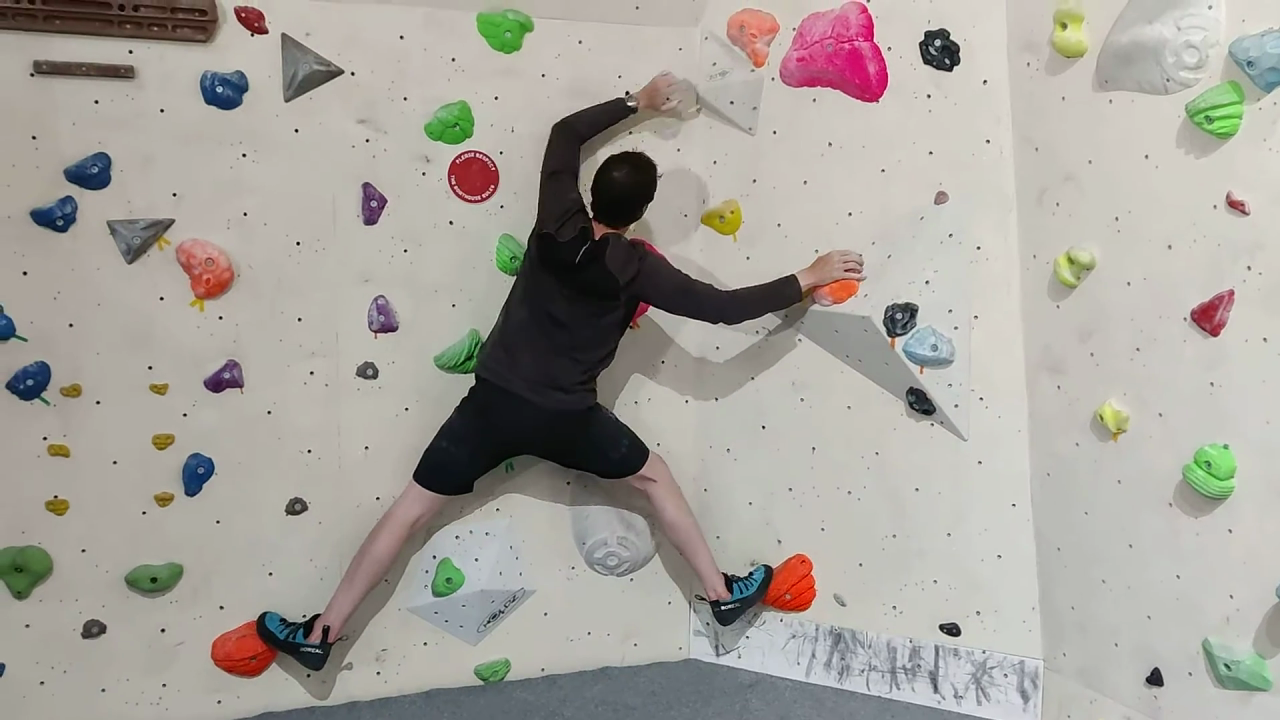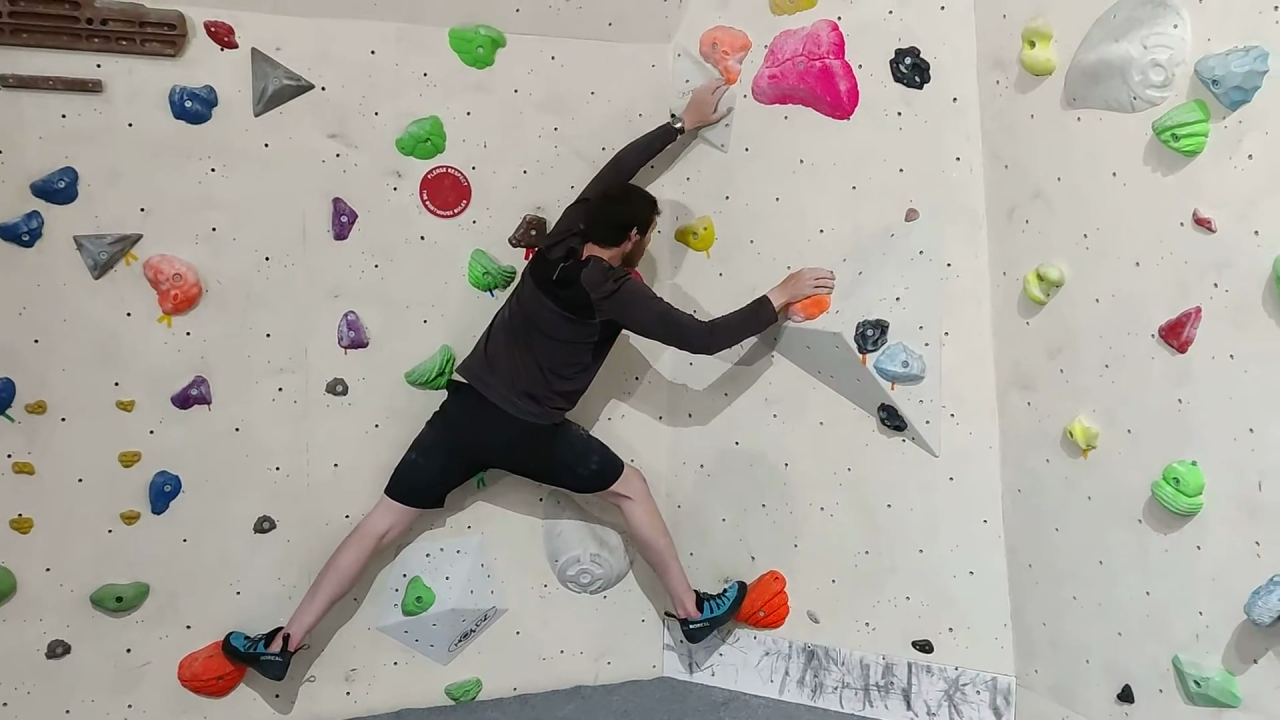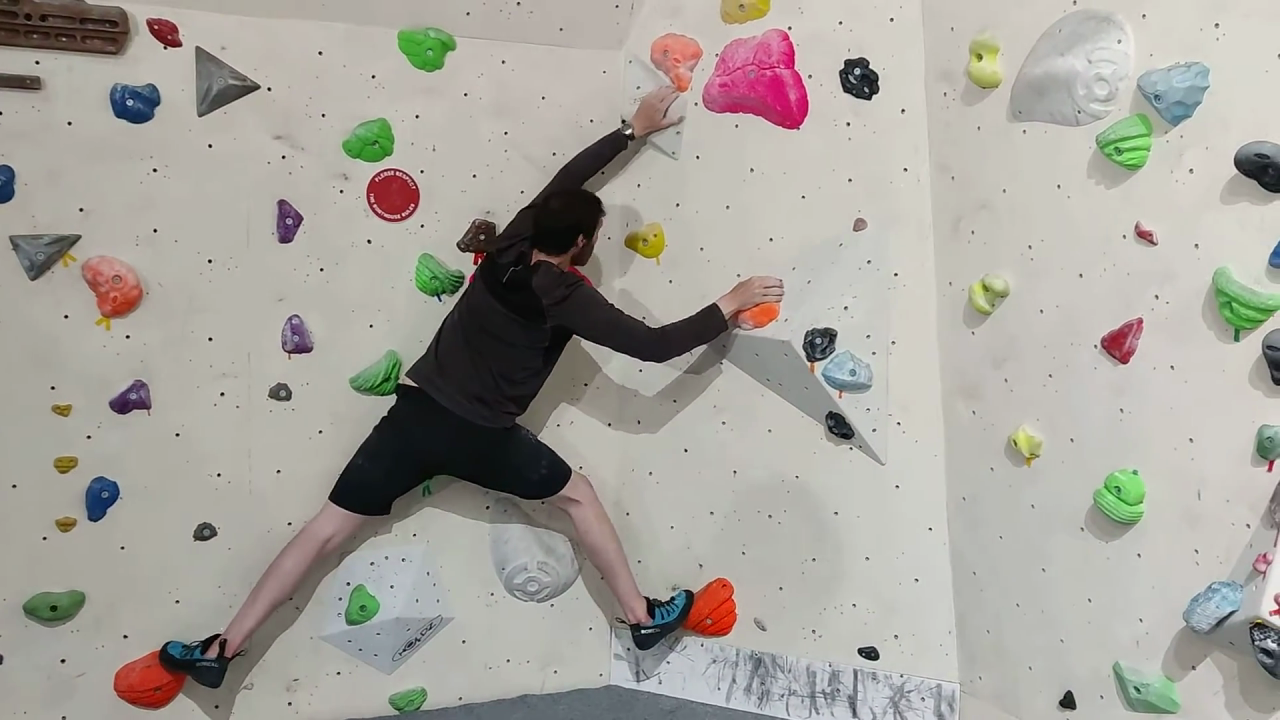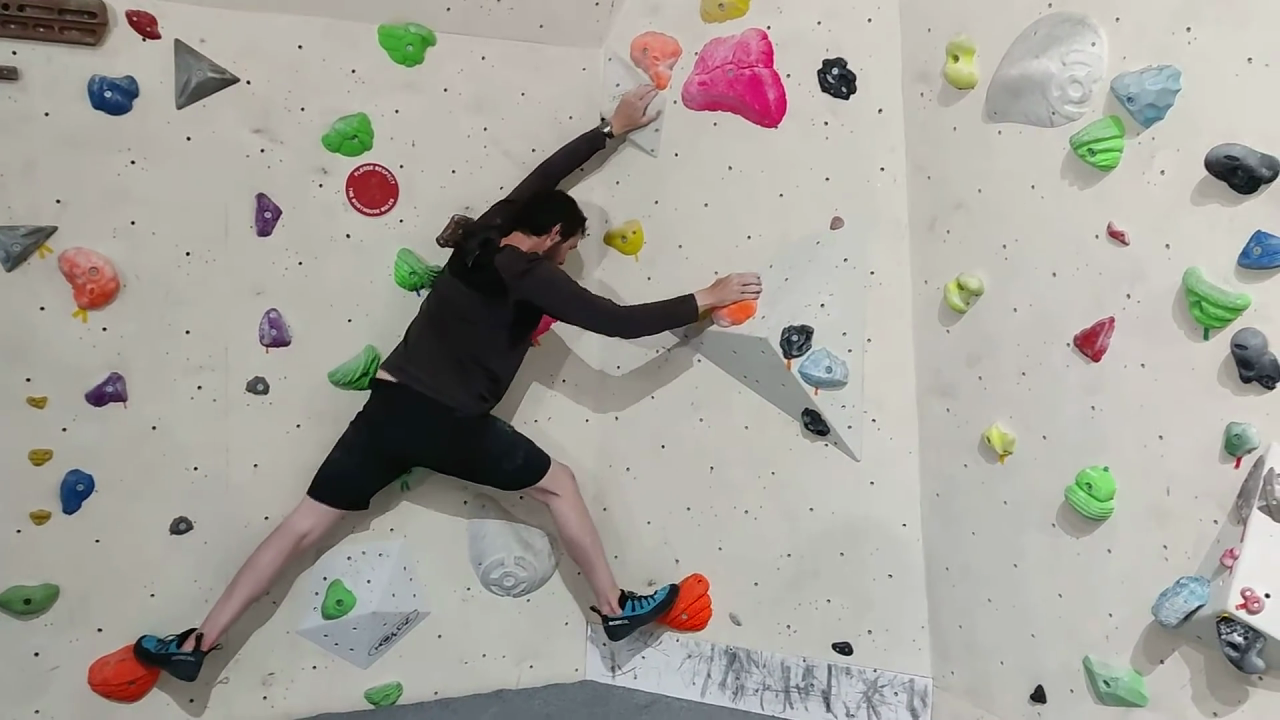
dt=1s
person 1, frame 1
left shoulder: (558, 219)
right shoulder: (635, 268)
left elbow: (563, 134)
right elbow: (725, 307)
left wrist: (631, 103)
right wrist: (807, 278)
left hip: (493, 402)
right hip: (565, 419)
left knee: (410, 510)
right knee: (655, 475)
left ankle: (322, 633)
right ankle: (720, 592)
person 1, frame 2
left shoulder: (562, 238)
right shoulder: (614, 292)
left elbow: (616, 168)
right elbow: (704, 338)
left wrist: (681, 124)
right wrist: (779, 297)
left hip: (465, 411)
right hip: (528, 432)
left knee: (380, 523)
right knee: (630, 489)
left ankle: (283, 644)
right ankle: (690, 612)
person 1, frame 3
left shoulder: (512, 242)
right shoulder: (564, 296)
left elbow: (566, 177)
right elbow: (654, 345)
left wrist: (632, 131)
right wrist: (728, 306)
left hip: (414, 414)
right hip: (476, 436)
left knee: (323, 531)
right knee: (578, 494)
left ankle: (221, 650)
right ankle: (641, 617)
person 1, frame 4
left shoulder: (483, 235)
right shoulder: (532, 276)
left elbow: (542, 176)
right elbow: (623, 322)
left wrist: (610, 129)
right wrist: (705, 298)
left hip: (389, 407)
right hip: (450, 426)
left knee: (302, 526)
right knee: (559, 484)
left ankle: (196, 644)
right ankle: (614, 608)
